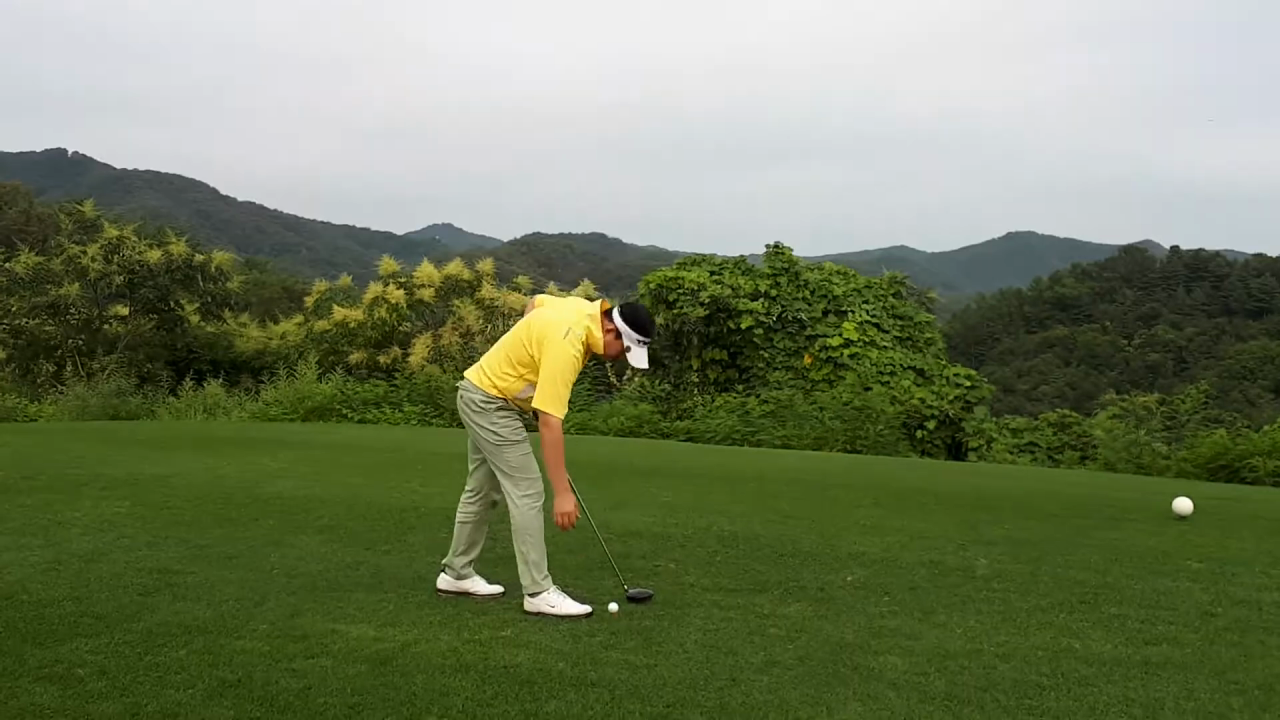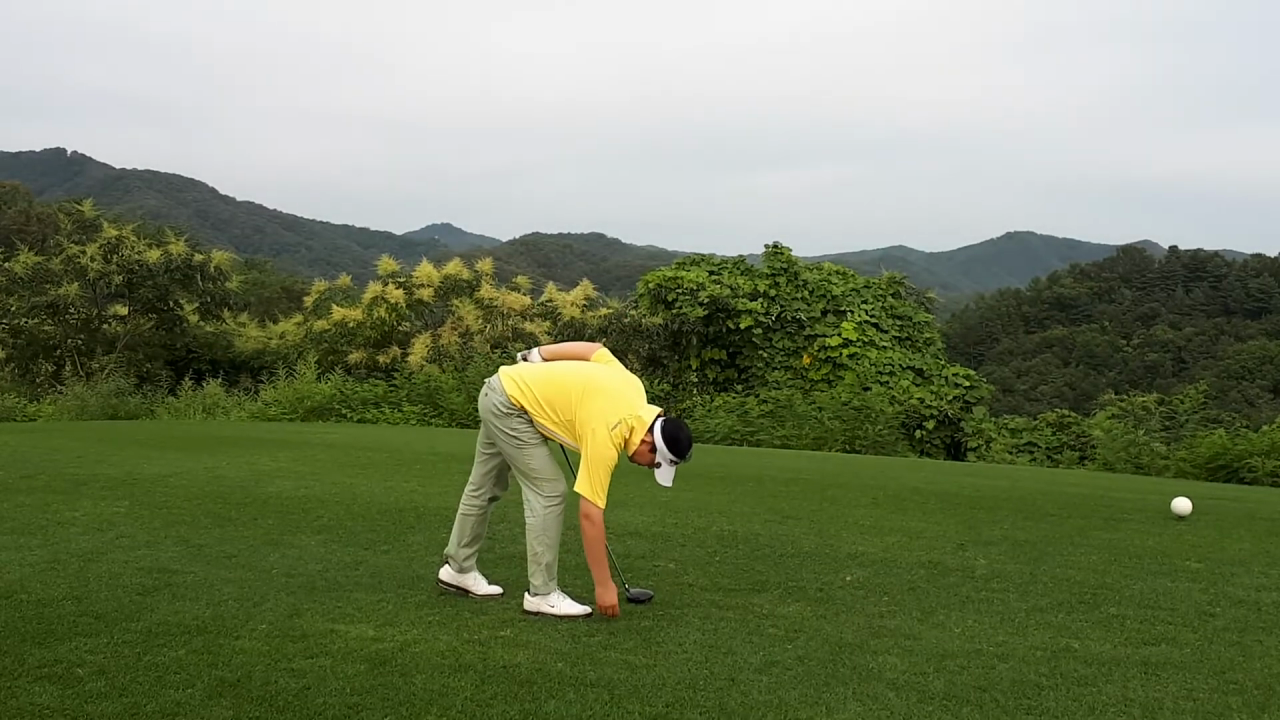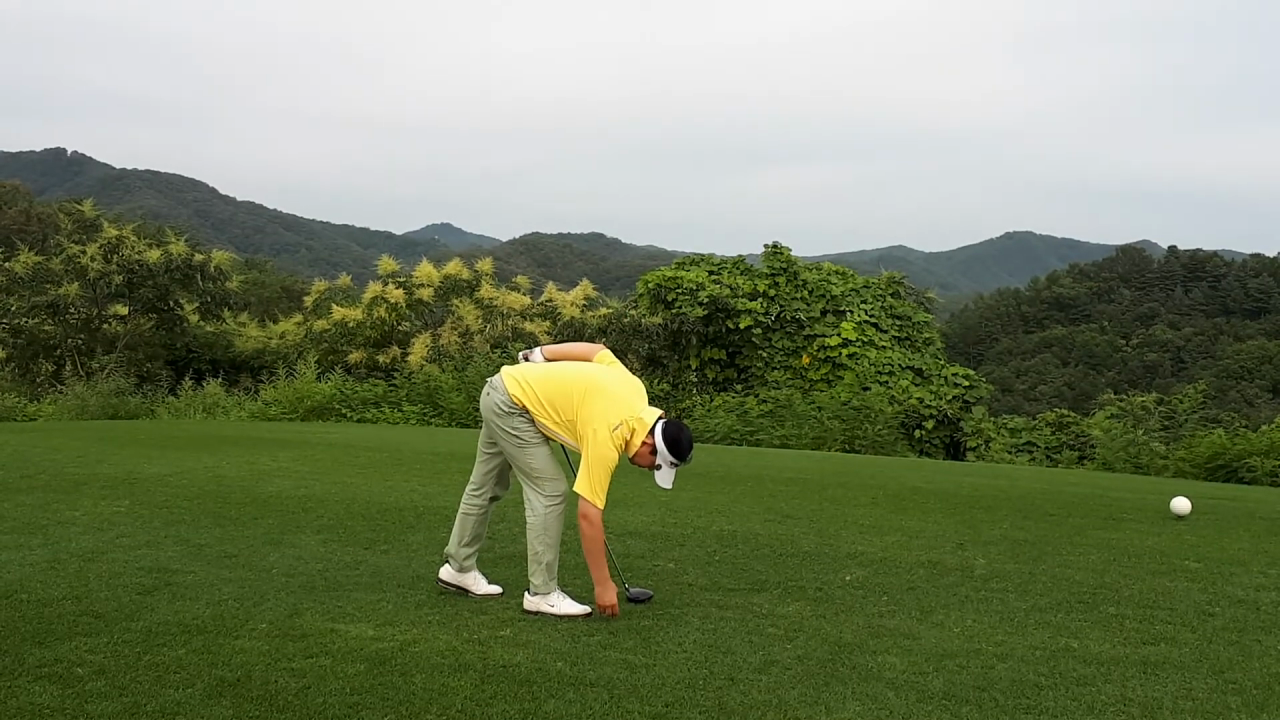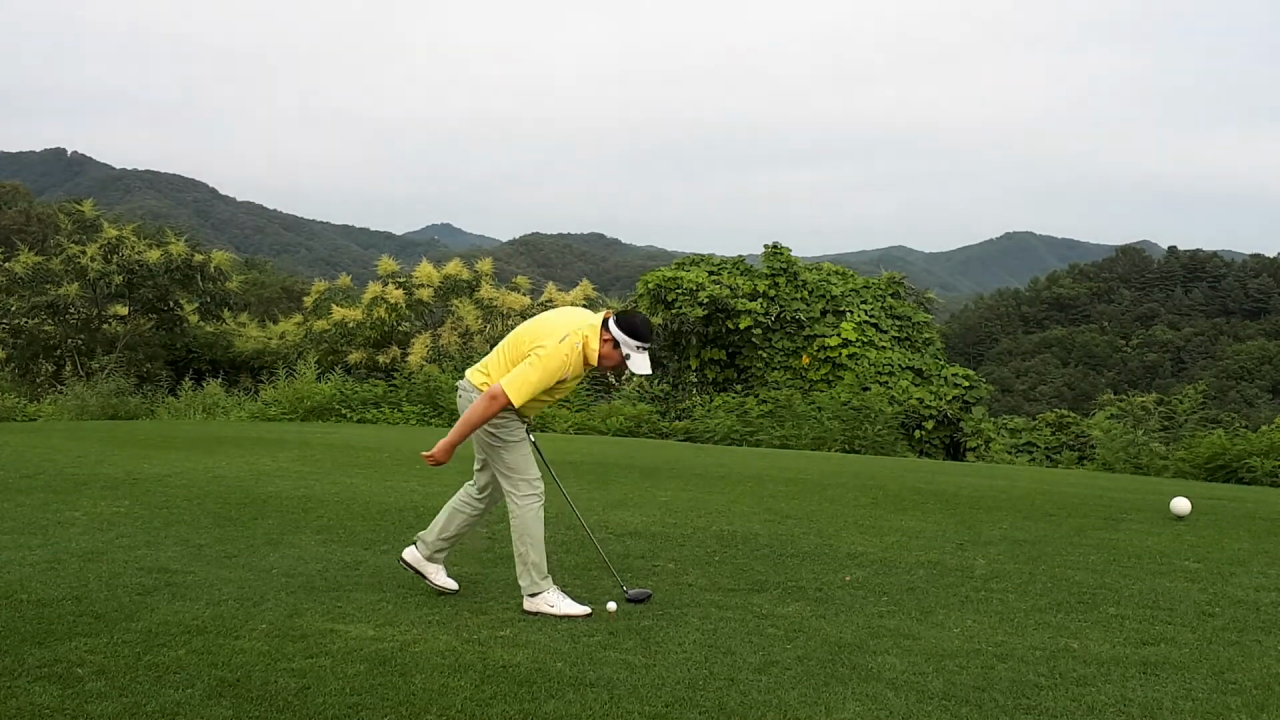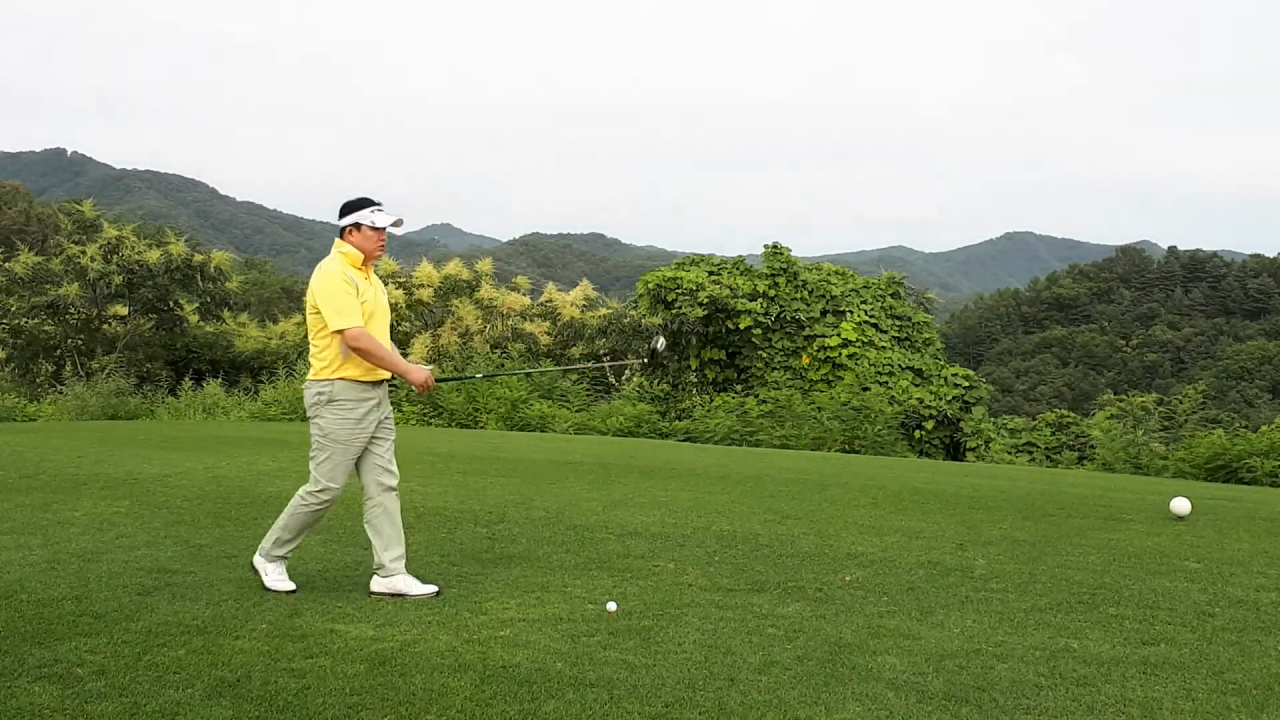
dt=1s
person 1, frame 1
left shoulder: (578, 309)
right shoulder: (566, 344)
left elbow: (536, 303)
right elbow: (549, 421)
right wrist: (562, 491)
left hip: (485, 393)
right hip: (489, 400)
left knee: (483, 490)
right knee: (526, 490)
left ankle: (456, 573)
right ankle: (539, 593)
person 1, frame 2
left shoulder: (633, 388)
right shoulder: (606, 437)
left elbow: (595, 349)
right elbow: (590, 515)
left wrist: (536, 357)
right wrist: (604, 586)
left hip: (503, 389)
right hip: (510, 405)
left knee: (485, 487)
right knee: (549, 492)
left ankle: (458, 568)
right ankle: (542, 593)
person 1, frame 3
left shoulder: (635, 392)
right shoulder: (607, 438)
left elbow: (599, 351)
right elbow: (588, 515)
left wrist: (539, 355)
right wrist: (603, 585)
left hip: (505, 388)
right hip: (511, 404)
left knee: (486, 486)
right knee: (550, 493)
left ankle: (459, 567)
right ankle: (542, 593)
person 1, frame 4
left shoulder: (591, 322)
right shoulder: (561, 353)
left elbow: (536, 330)
right elbow: (494, 399)
right wrist: (448, 445)
left hip: (504, 396)
right hip: (485, 398)
left knee: (485, 488)
right knee: (526, 490)
left ankle: (426, 552)
right ankle: (538, 592)
person 1, frame 5
left shoulder: (366, 275)
right shoulder: (333, 274)
right elbow: (354, 338)
left wrist: (406, 370)
right wrist: (406, 369)
left hip: (373, 394)
right hip: (338, 395)
left knee: (383, 485)
right knee: (326, 487)
left ankle: (391, 573)
right ankle: (271, 555)
